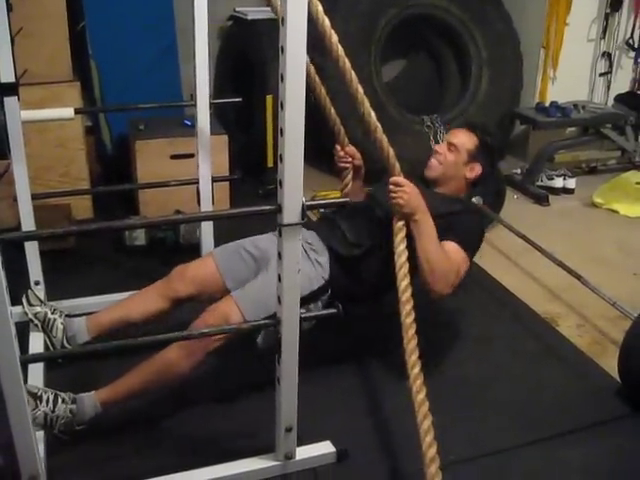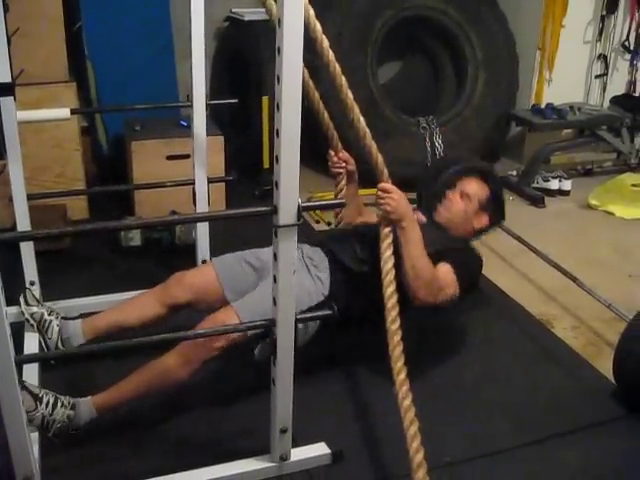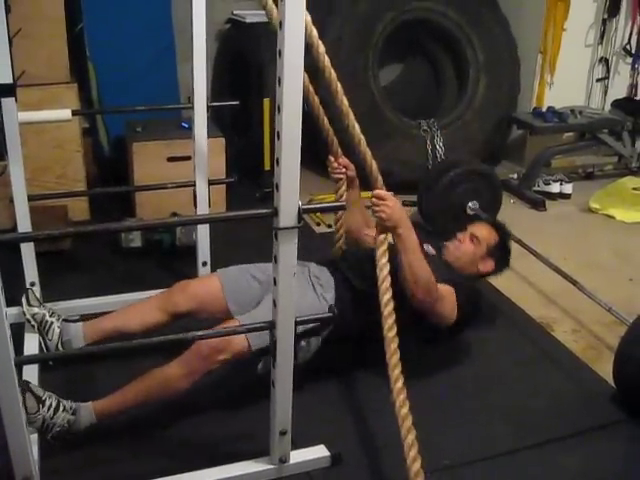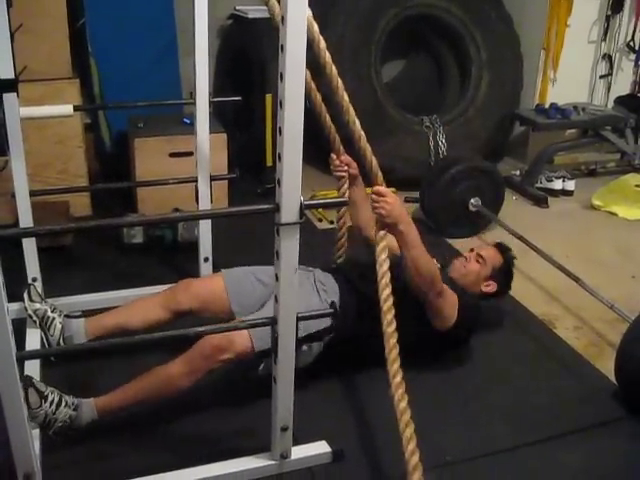
dt=0.2s
person 1, frame 1
left shoulder: (463, 219)
right shoulder: (418, 181)
left elbow: (439, 280)
left wrist: (419, 212)
right wrist: (355, 173)
left hip: (324, 270)
right hip: (304, 239)
left knee: (207, 329)
right knee: (182, 280)
left ankle: (79, 408)
right ankle: (71, 331)
person 1, frame 2
left shoulder: (463, 259)
right shoulder: (429, 215)
left elbow: (424, 290)
left wrist: (406, 221)
right wrist: (351, 180)
left hip: (325, 286)
right hip: (306, 255)
left knee: (206, 339)
right knee: (179, 286)
left ankle: (75, 412)
right ankle: (68, 334)
person 1, frame 3
left shoulder: (457, 297)
right shoulder: (430, 246)
left elbow: (424, 297)
right elbow: (362, 236)
left wrist: (403, 228)
right wrist: (353, 185)
left hip: (328, 305)
right hip: (310, 273)
left knee: (209, 351)
right knee: (182, 294)
left ankle: (76, 416)
right ankle: (68, 335)
person 1, frame 4
left shoulder: (455, 311)
right shoulder: (436, 267)
left elbow: (427, 287)
right elbow: (372, 234)
left wrist: (404, 223)
right wrist: (357, 183)
left hip: (331, 312)
right hip: (314, 279)
left knee: (212, 350)
right knee: (186, 293)
left ankle: (77, 412)
right ankle: (69, 331)
